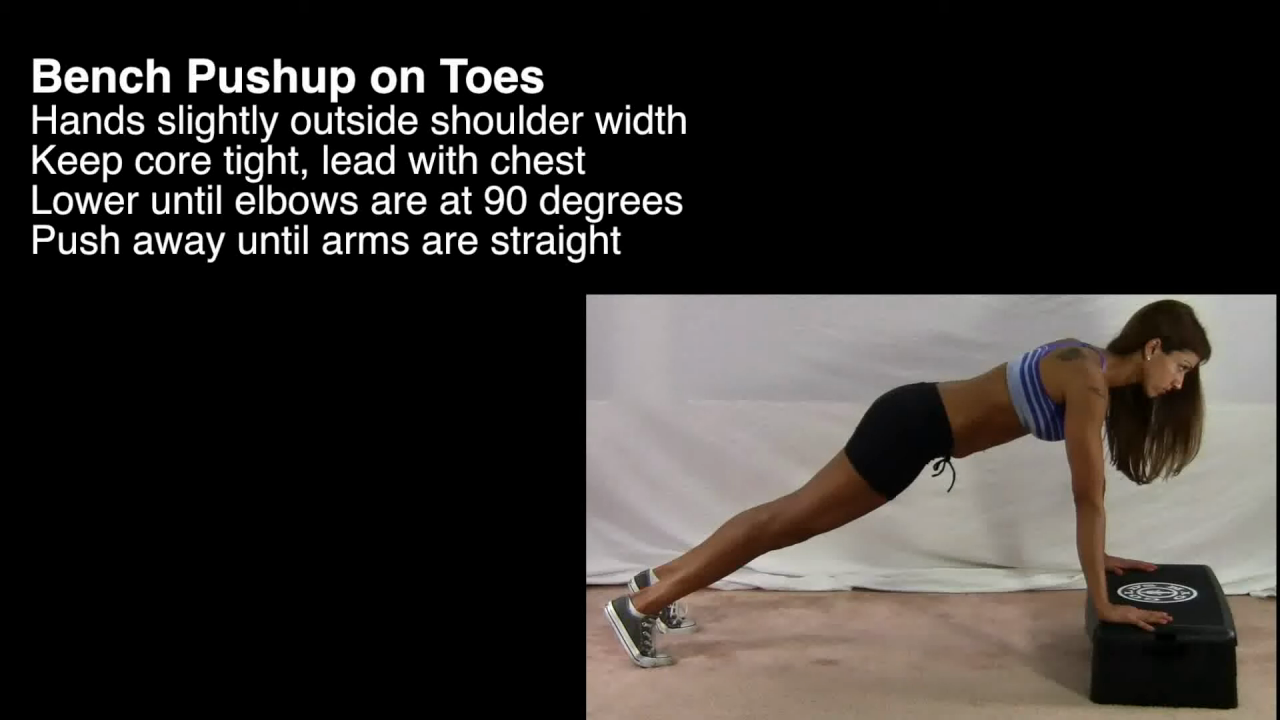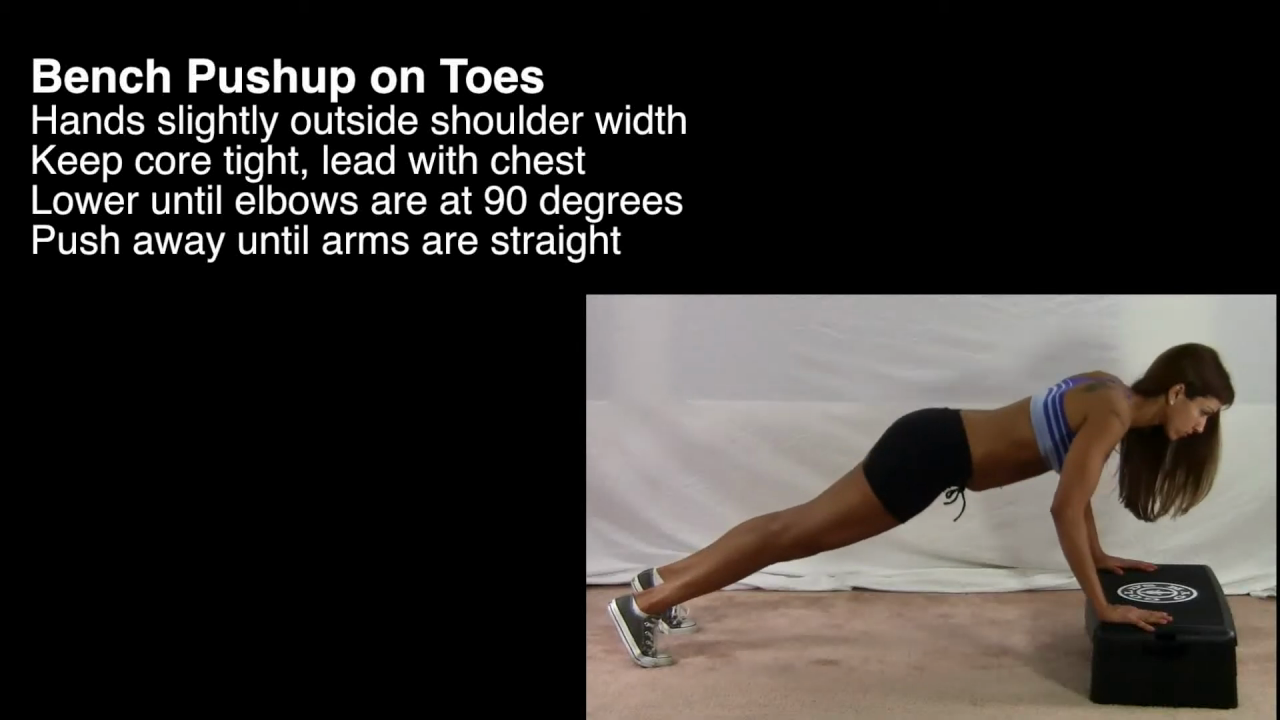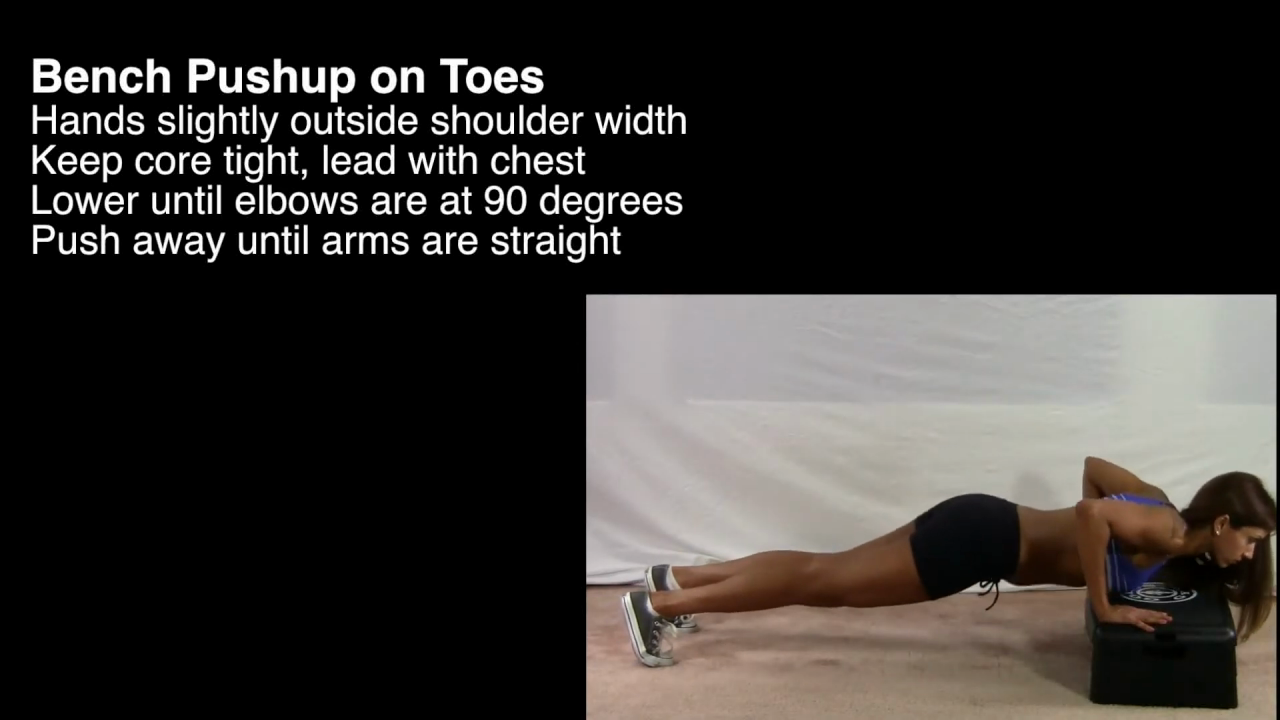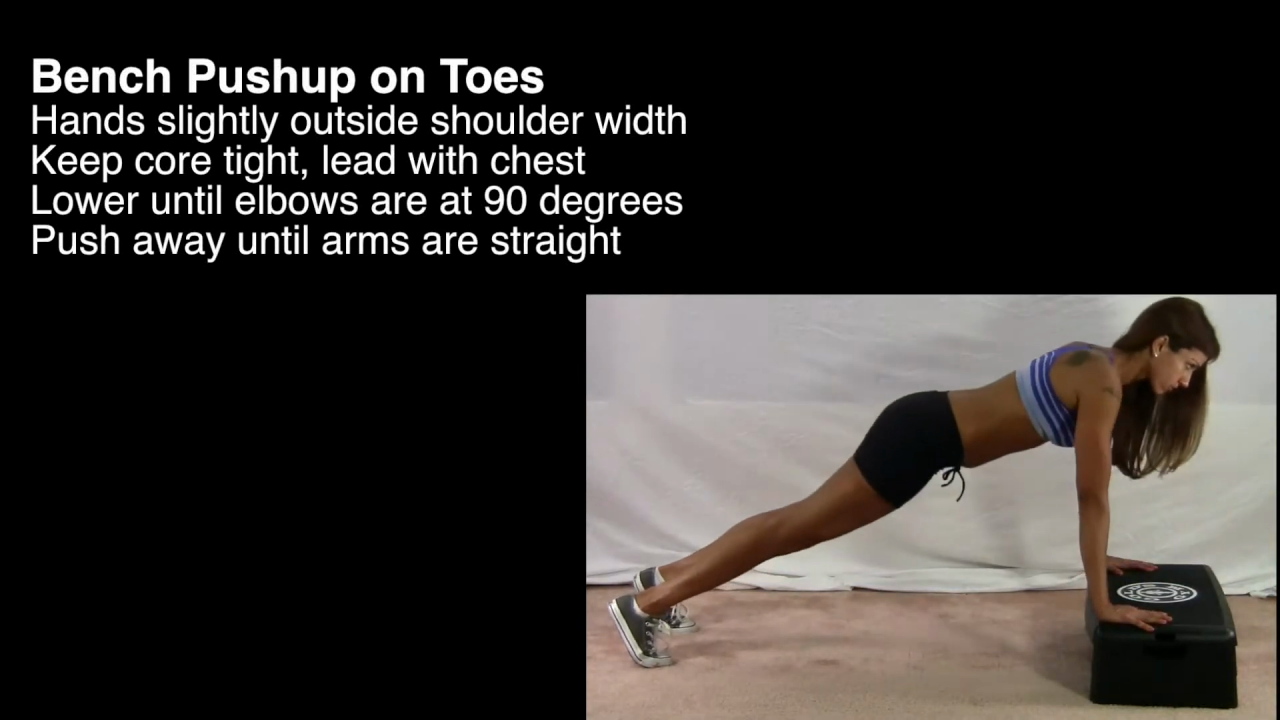
dt=1s
person 1, frame 1
left shoulder: (1095, 366)
right shoulder: (1090, 384)
left elbow: (1086, 488)
right elbow: (1089, 497)
left wrist: (1101, 558)
right wrist: (1104, 604)
left hip: (920, 416)
right hip: (914, 427)
left knee: (790, 514)
right knee: (790, 521)
left ankle: (659, 580)
right ankle: (641, 602)
person 1, frame 2
left shoulder: (1116, 396)
right shoulder: (1112, 412)
left elbow: (1076, 485)
right elbow: (1065, 509)
left wrist: (1099, 557)
right wrist: (1103, 606)
left hip: (937, 441)
right hip: (933, 453)
left knee: (797, 526)
right knee: (797, 535)
left ankle: (662, 580)
right ankle: (645, 603)
person 1, frame 3
left shoulder: (1161, 504)
right shoulder: (1166, 532)
left elbow: (1093, 464)
right elbow: (1090, 514)
right wrist: (1103, 607)
left hip: (982, 525)
right hip: (980, 541)
left knee: (826, 569)
right knee: (822, 581)
left ankle: (675, 578)
right ankle: (659, 604)
person 1, frame 4
left shoulder: (1101, 365)
right shoulder: (1104, 383)
left elbow: (1089, 488)
right elbow: (1093, 497)
left wrist: (1099, 557)
right wrist: (1102, 603)
left hip: (929, 424)
right hip: (925, 436)
left knee: (796, 521)
right knee: (795, 528)
left ankle: (662, 580)
right ankle: (645, 604)
